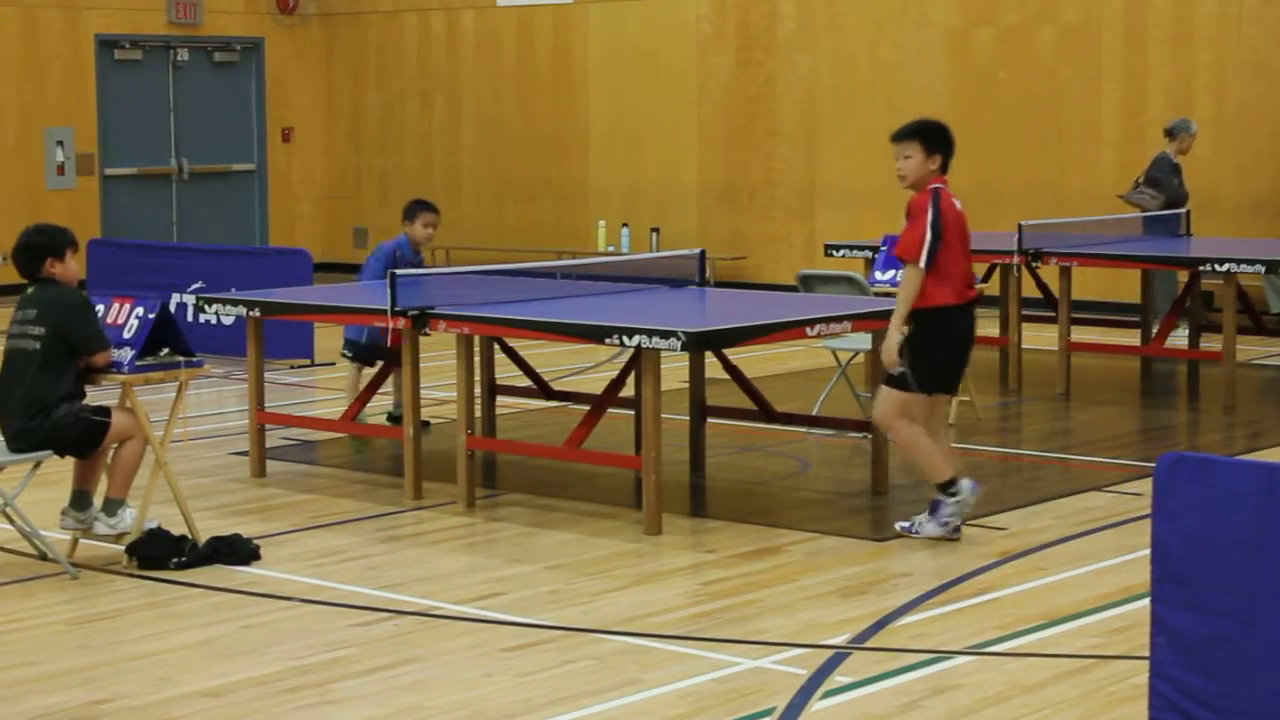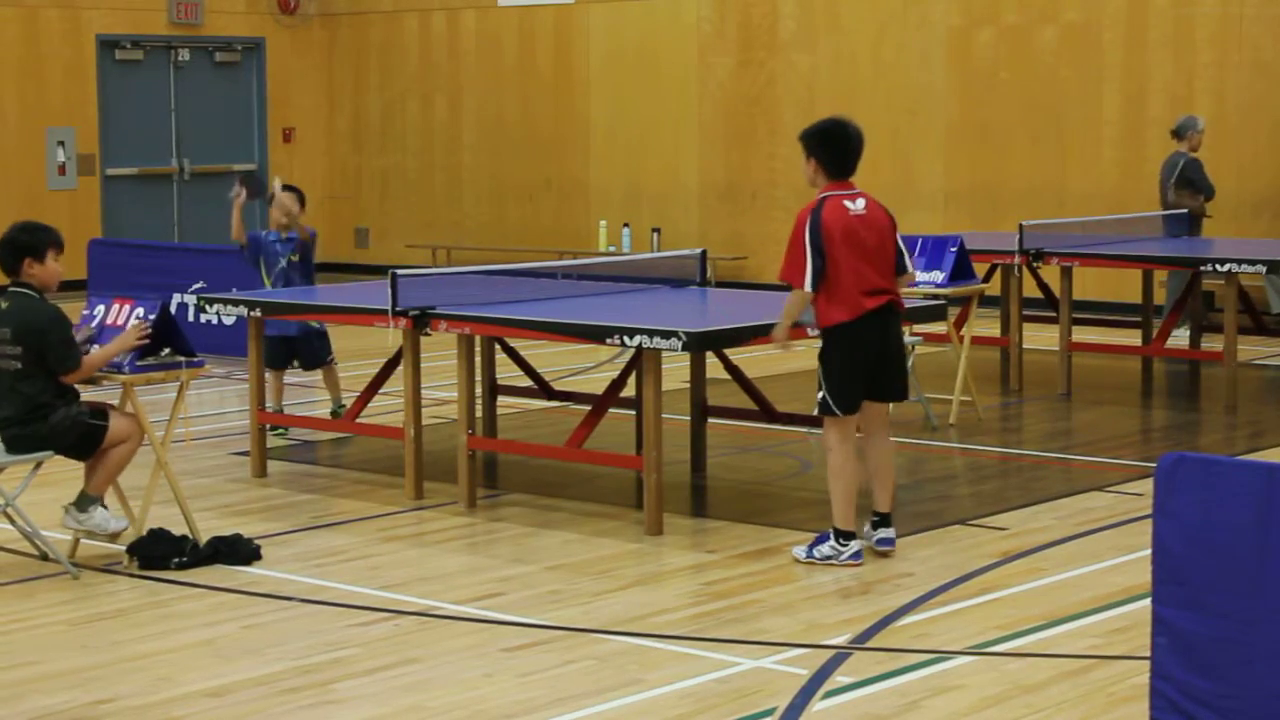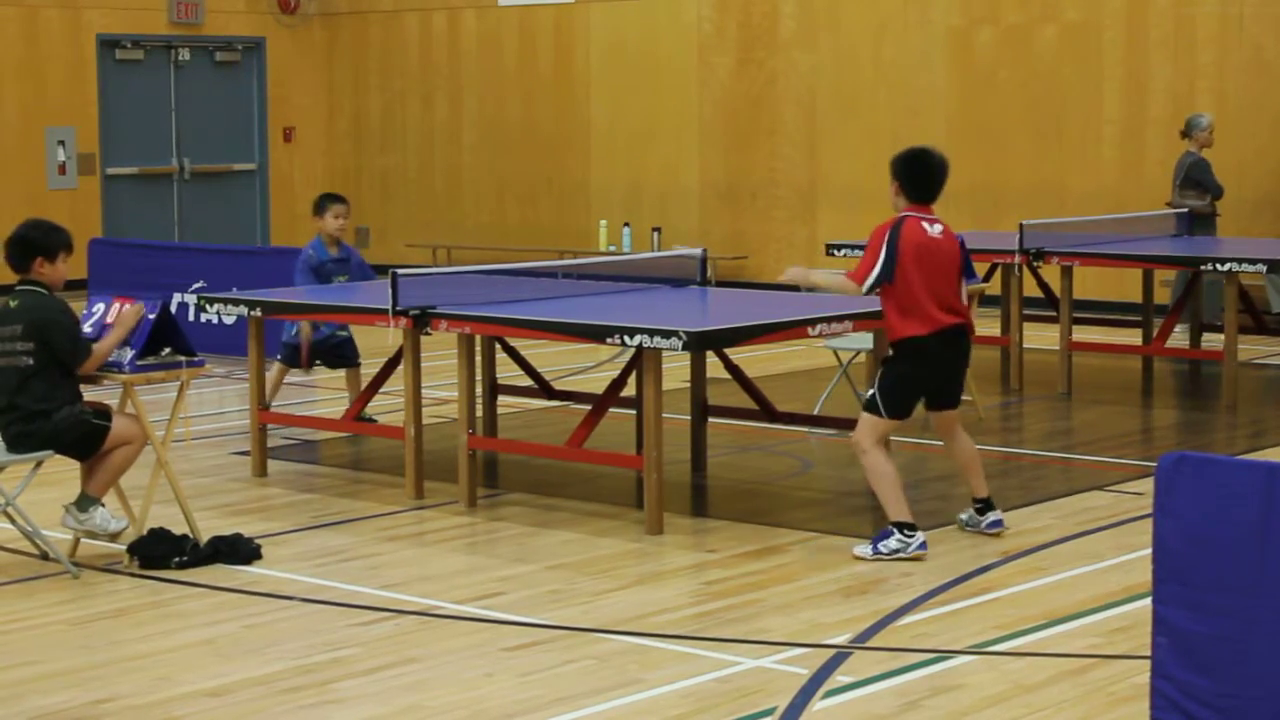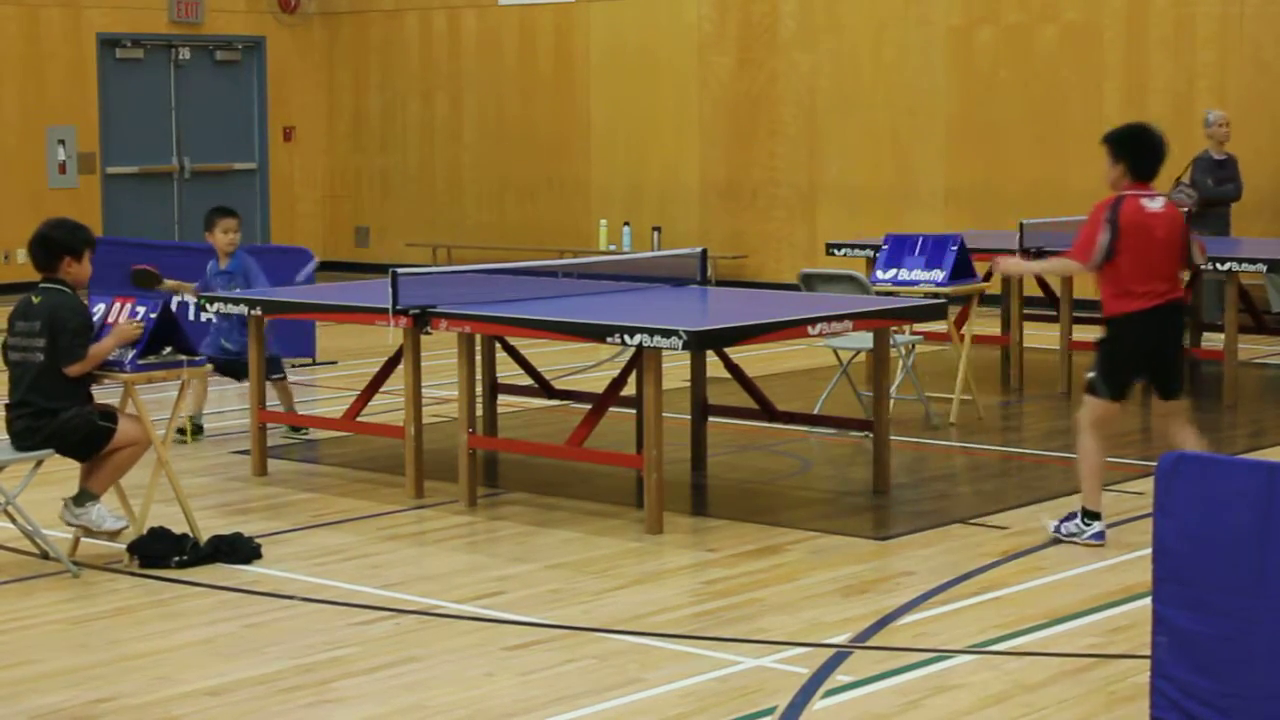
dt=1s
person 1, frame 1
left shoulder: (927, 202)
right shoulder: (947, 202)
left elbow: (916, 268)
left wrist: (895, 327)
left hip: (936, 321)
right hip: (955, 319)
left knee: (887, 411)
right knee: (928, 419)
left ankle: (952, 485)
right ankle: (942, 513)
person 1, frame 2
left shoulder: (814, 216)
right shoulder: (878, 211)
left elbow: (804, 288)
right elbow: (904, 276)
left wrist: (785, 325)
left hip: (846, 333)
right hip: (887, 325)
left knee: (838, 437)
right knee: (876, 428)
left ankle: (844, 540)
right ankle: (882, 525)
person 1, frame 3
left shoulder: (893, 232)
right shoulder: (951, 239)
left elbow: (859, 285)
left wrist: (806, 277)
left hip: (915, 349)
right hip: (954, 343)
left knee: (867, 439)
right knee: (949, 426)
left ankle: (906, 533)
right ankle: (985, 510)
person 1, frame 4
left shoulder: (1110, 211)
right shoulder: (1173, 212)
left elbow: (1078, 264)
right elbow: (1194, 260)
left wrist: (1022, 266)
left hip: (1128, 327)
right hip: (1170, 321)
left knee: (1091, 423)
right knee: (1175, 418)
left ankle: (1089, 519)
person 2, frame 1
left shoulder: (27, 301)
right shoulder: (69, 300)
right elbow: (101, 358)
left wrist: (76, 361)
right wrist: (83, 360)
right hip: (43, 420)
left knee: (98, 420)
right knee: (136, 425)
left ankle: (79, 509)
right ankle: (111, 515)
person 2, frame 2
right shoulder: (43, 314)
right elbow: (72, 373)
left wrist: (70, 340)
right wrist: (119, 344)
right hip: (40, 425)
left knee: (106, 416)
right knee: (132, 427)
left ankle: (89, 505)
right ankle: (84, 509)
person 2, frame 3
right shoulder: (51, 309)
right elbow: (84, 364)
left wrist: (80, 339)
right wrist: (120, 329)
right hip: (46, 423)
left knee: (103, 417)
right knee: (135, 431)
left ankle: (87, 508)
right ankle: (85, 508)
person 2, frame 4
right shoulder: (70, 307)
right elbow: (74, 366)
right wrist: (114, 340)
right hip: (53, 422)
left knee: (108, 418)
right knee: (139, 433)
left ankle: (84, 504)
right ankle: (83, 503)
person 3, frame 1
left shoulder: (418, 260)
right shoulder: (389, 251)
right elbow: (368, 284)
left knee: (399, 363)
right knee: (356, 363)
left ankle: (397, 411)
person 3, frame 2
left shoulder: (304, 237)
right shoulder: (264, 240)
left elbow: (305, 233)
right elbow: (238, 237)
left wrist: (293, 213)
right wrist: (237, 205)
right hip: (276, 318)
left knee: (326, 364)
right knee: (276, 368)
left ankle: (338, 408)
right ankle: (276, 414)
person 3, frame 3
left shoulder: (351, 256)
right shoulder: (308, 257)
right wrist: (306, 324)
left hip: (336, 325)
right hip: (310, 323)
left knee: (353, 365)
right knee: (284, 365)
left ankle: (356, 411)
person 3, frame 4
left shoulder: (247, 265)
right shoulder: (213, 268)
right elbow: (201, 291)
right wrist: (175, 285)
left hip: (250, 335)
right hip: (223, 335)
left knee: (278, 380)
right ankle: (193, 420)
person 4, frame 1
left shoulder: (1173, 164)
right shoulder: (1162, 163)
left elbow: (1181, 196)
right elbow: (1176, 196)
left wrist: (1174, 198)
right wrist: (1179, 197)
left hip: (1168, 225)
right hip: (1160, 226)
left knee: (1161, 272)
right knee: (1167, 273)
left ankle: (1154, 319)
person 4, frame 2
left shoulder: (1170, 162)
right shoulder: (1190, 163)
right elbow: (1209, 193)
left wrist: (1192, 197)
right wrist: (1196, 197)
left hip: (1172, 222)
right hip: (1186, 224)
left knee: (1180, 272)
right knee: (1182, 273)
left ankle: (1180, 320)
person 4, frame 3
left shoulder: (1183, 161)
right shoulder: (1198, 163)
right elbow: (1218, 192)
left wrist: (1202, 196)
right wrist: (1206, 197)
left hip: (1187, 224)
right hip: (1200, 225)
left knee: (1185, 272)
right knee: (1211, 274)
left ankle: (1179, 319)
right ankle: (1211, 324)
person 4, frame 4
left shoulder: (1231, 160)
right shoulder: (1201, 161)
left elbow: (1237, 191)
right elbow: (1207, 191)
left wrist: (1223, 189)
right wrist: (1222, 191)
left hip: (1220, 226)
right hip: (1203, 224)
left knee: (1220, 272)
right knee: (1207, 271)
left ankle: (1214, 321)
right ankle: (1208, 326)
